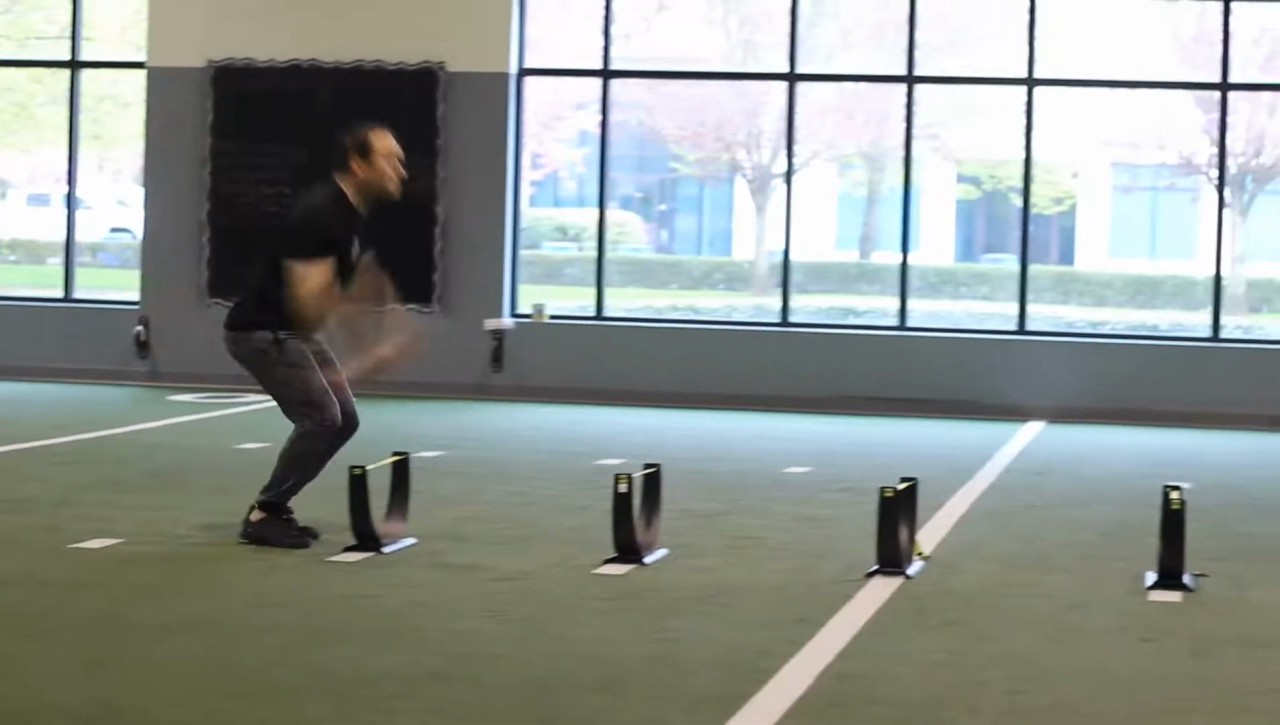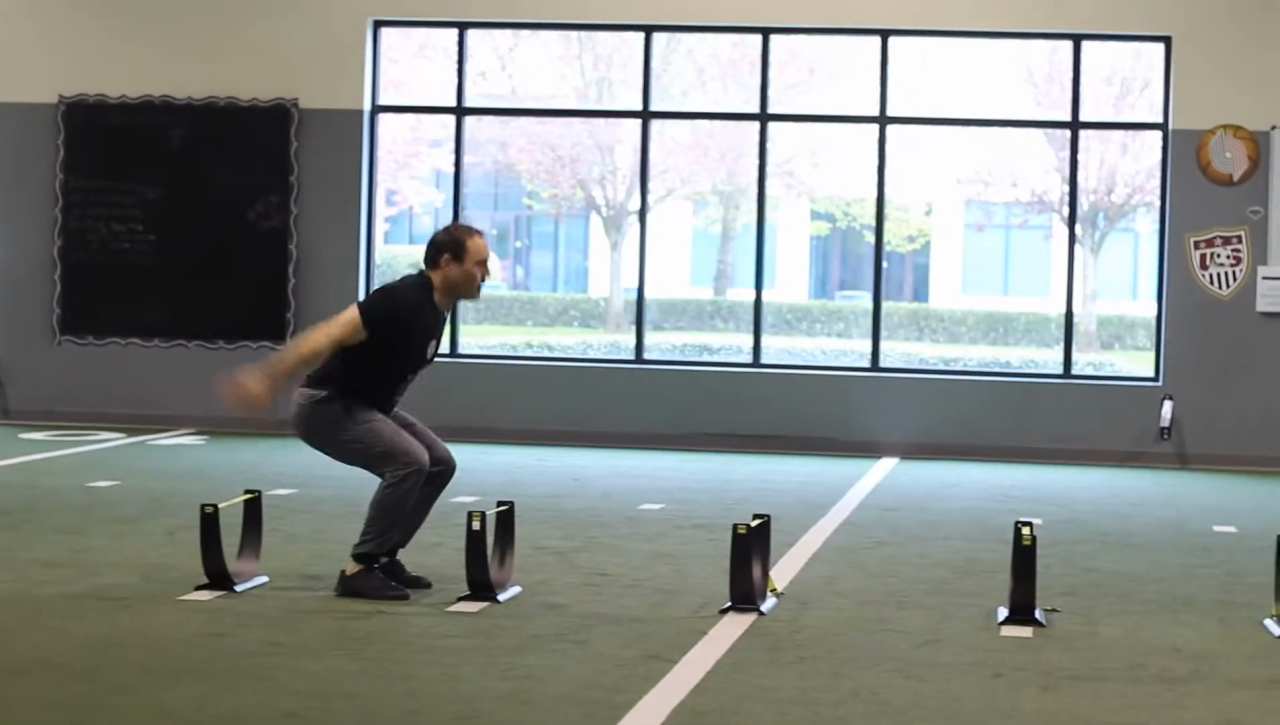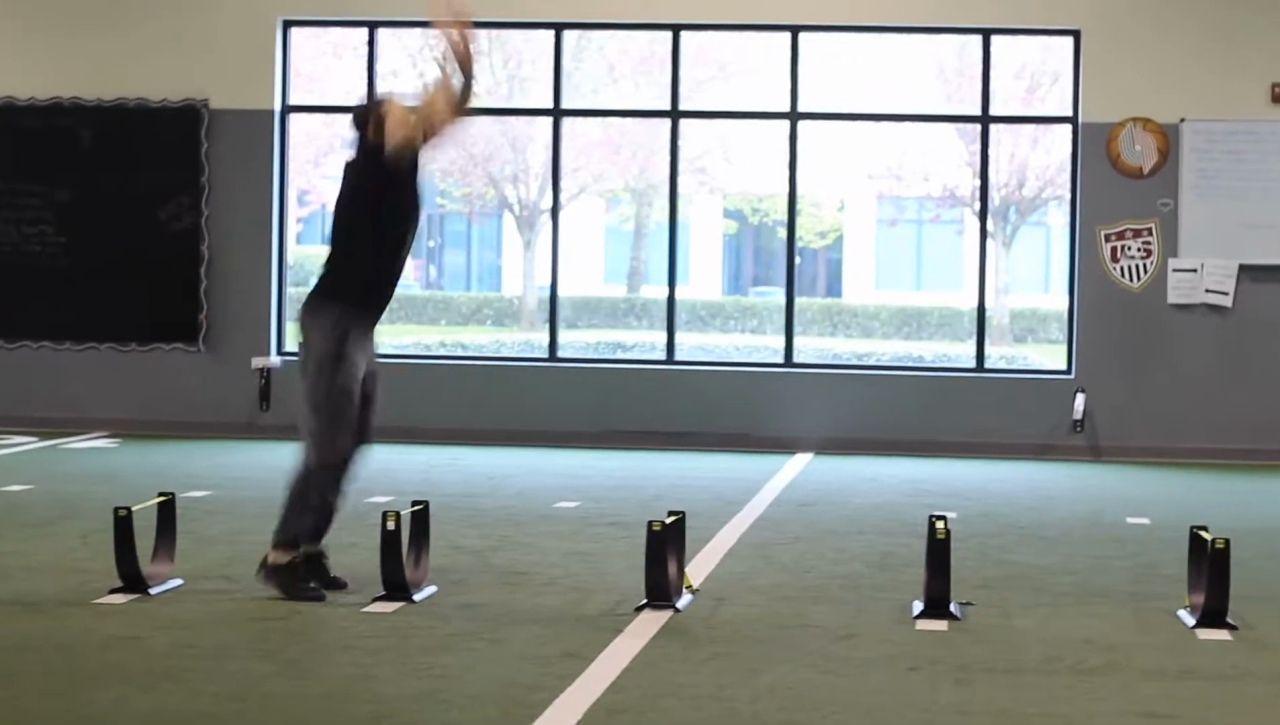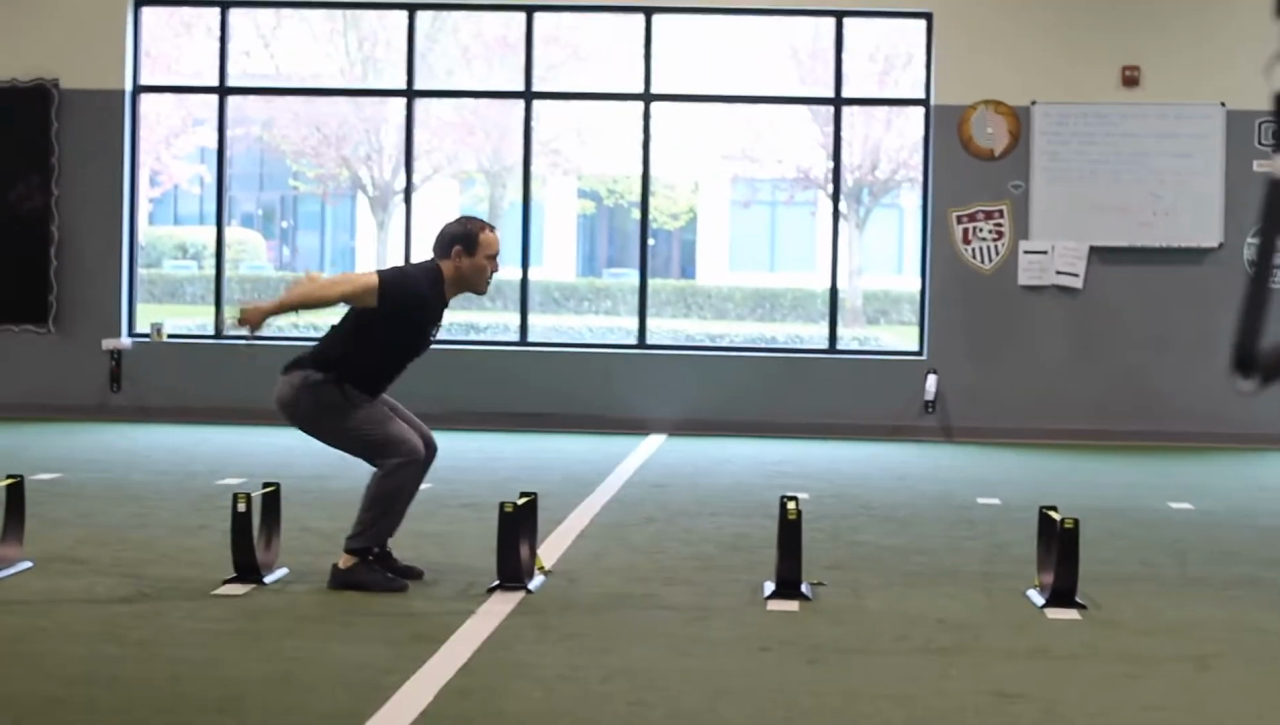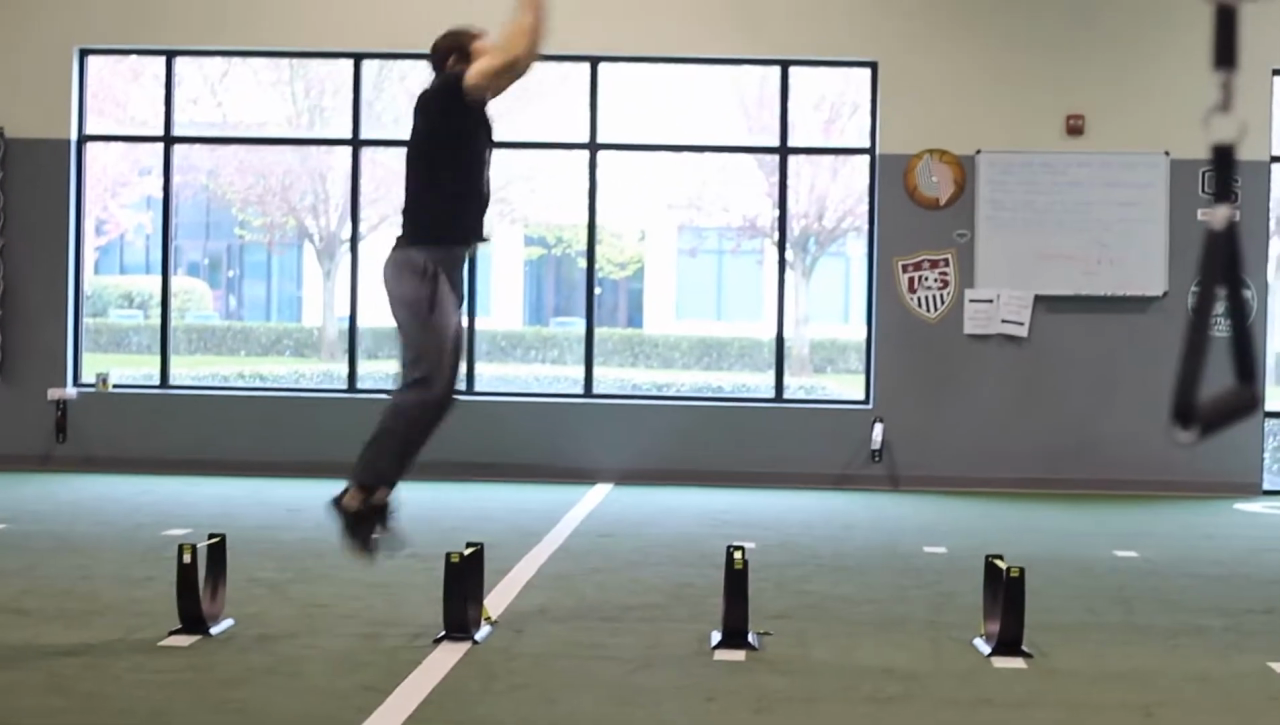
dt=1s
person 1, frame 1
left shoulder: (347, 208)
right shoulder: (320, 215)
left elbow: (361, 280)
right elbow: (308, 297)
right wrist: (359, 349)
left hip: (292, 332)
right hip: (262, 333)
left knee: (344, 420)
right knee: (323, 418)
left ankle: (276, 506)
right ankle: (265, 516)
person 1, frame 2
left shoulder: (438, 307)
right shoulder: (403, 302)
right elbow: (326, 335)
right wrist: (267, 381)
left hip: (364, 404)
right hip: (327, 406)
left knee: (439, 464)
right knee: (410, 462)
left ankle: (383, 557)
right ankle: (361, 568)
person 1, frame 3
left shoulder: (395, 165)
right shoulder: (373, 167)
left elbow: (446, 113)
right elbow: (421, 129)
left wrist: (465, 64)
right wrist: (459, 64)
left hip: (354, 325)
right hip: (334, 324)
left knee: (346, 443)
right knee: (330, 446)
left ankle: (305, 547)
right ankle: (285, 556)
person 1, frame 4
left shoulder: (431, 288)
right shoulder: (415, 288)
left elbow: (343, 285)
right elbow: (339, 288)
left wrist: (312, 285)
right wrist: (266, 311)
left hip: (344, 386)
right hip: (313, 388)
left knee: (421, 448)
right knee: (404, 453)
left ankle: (372, 550)
right ankle: (354, 562)
person 1, frame 5
left shoulder: (452, 106)
right shoulder: (444, 97)
left elbow: (515, 58)
right elbow: (515, 54)
left hip: (440, 268)
right hip: (420, 268)
left knee: (437, 390)
right knee: (427, 386)
left ankle: (371, 491)
right ankle: (360, 494)
